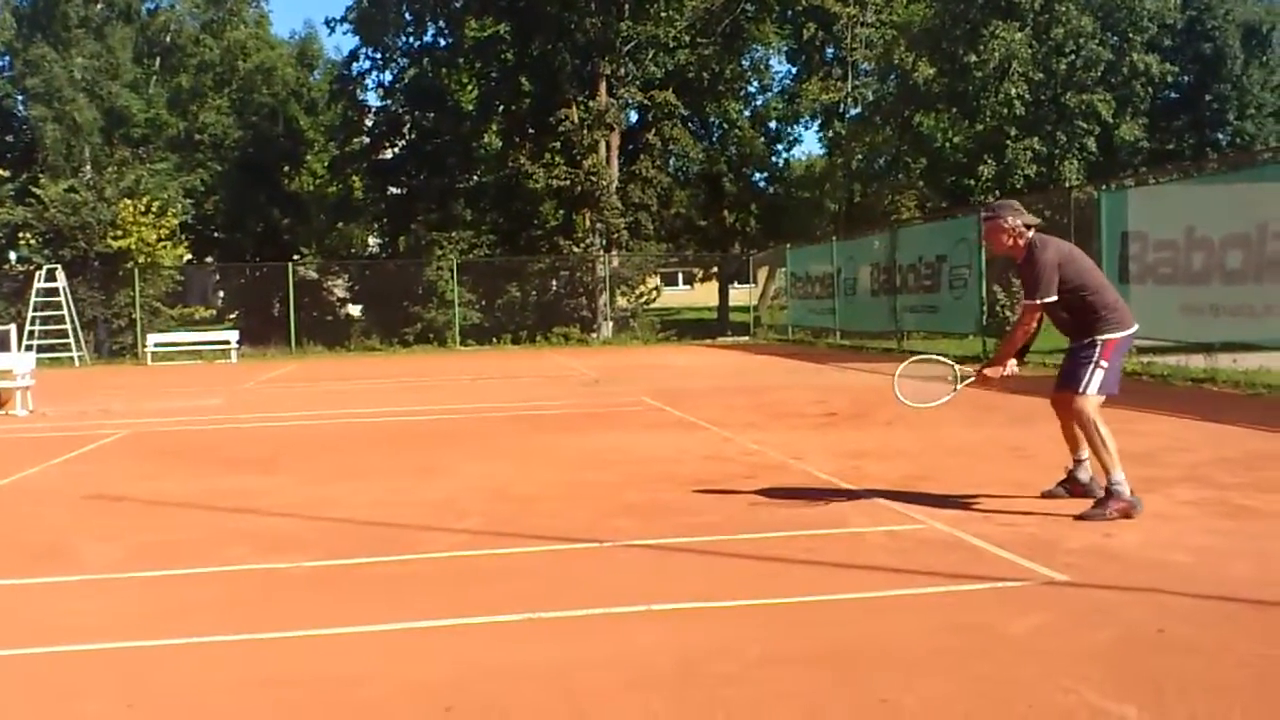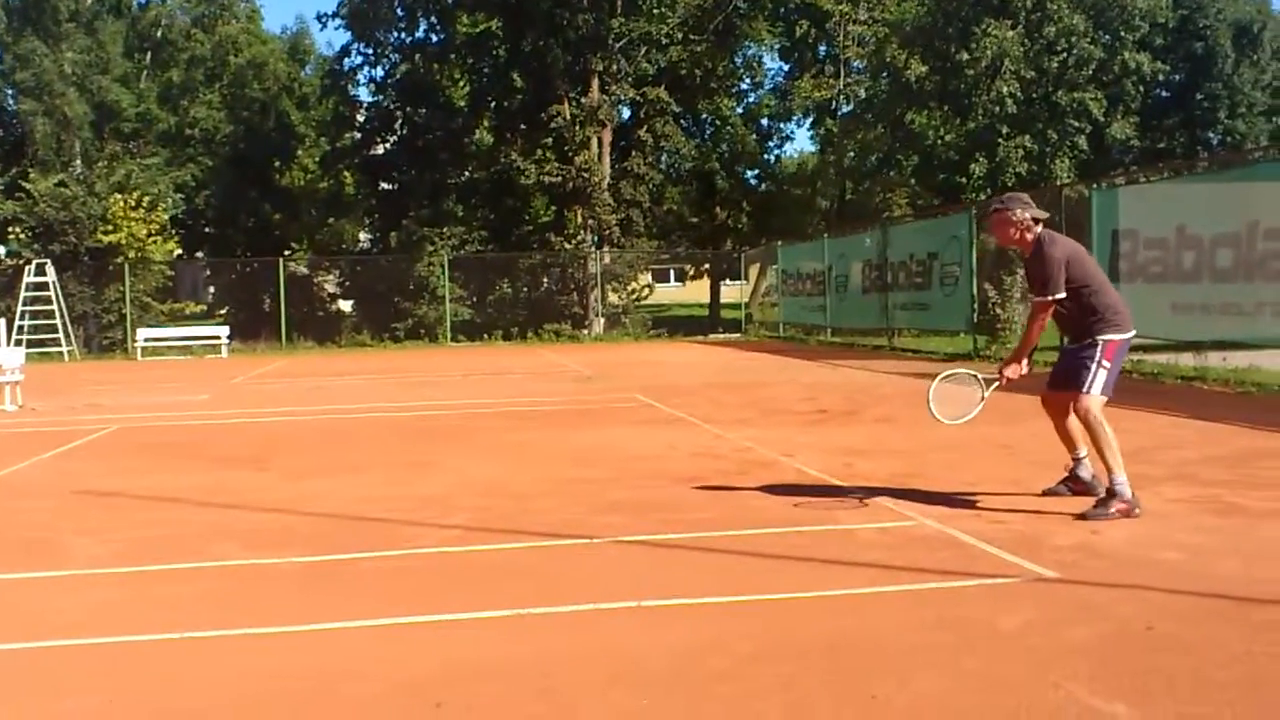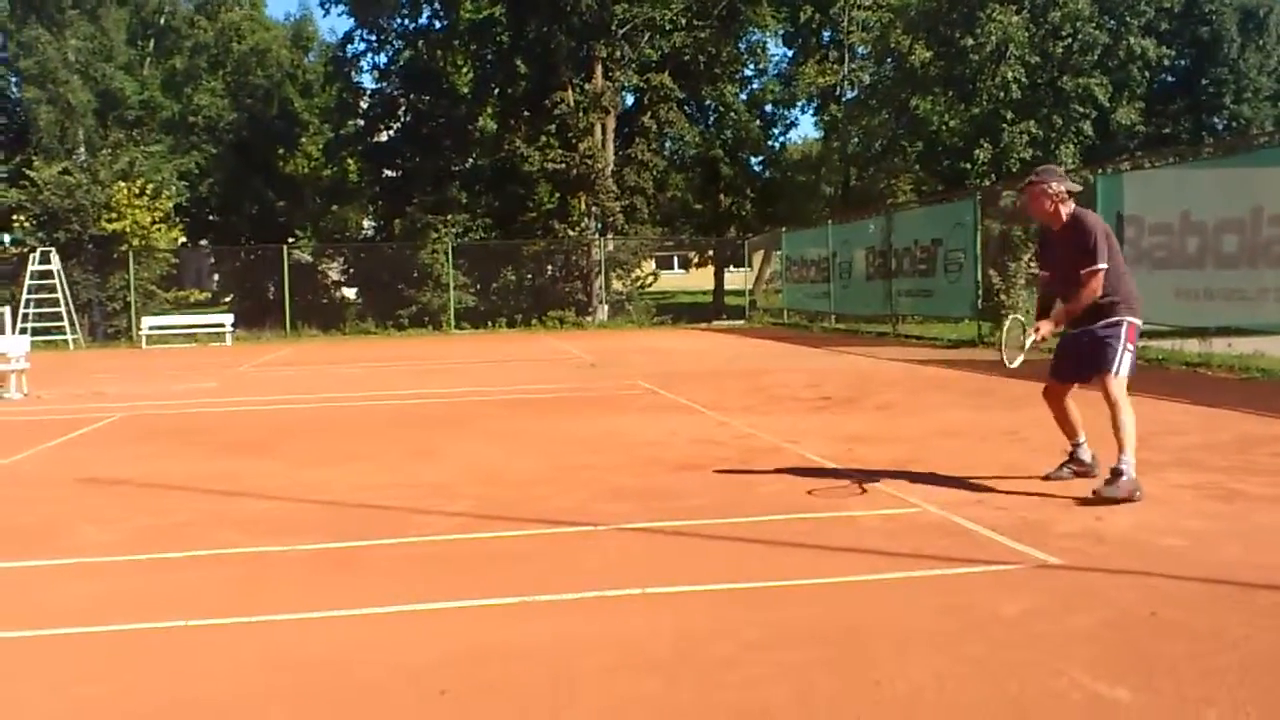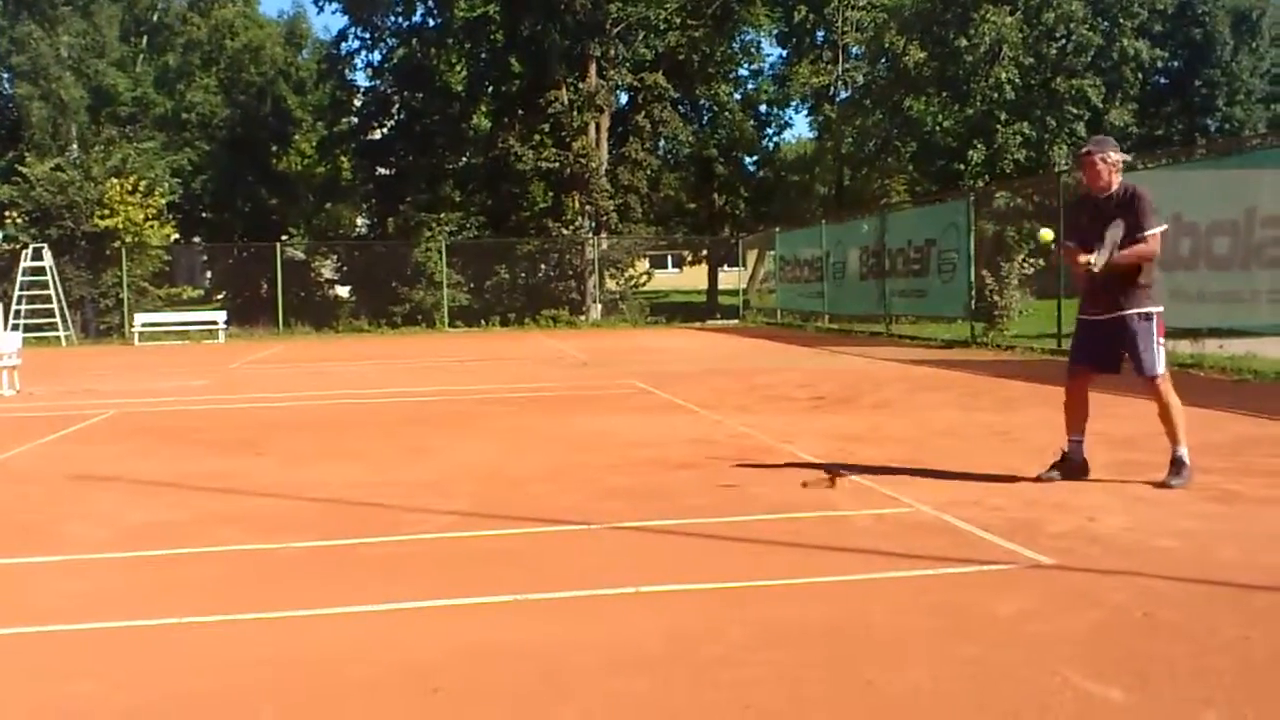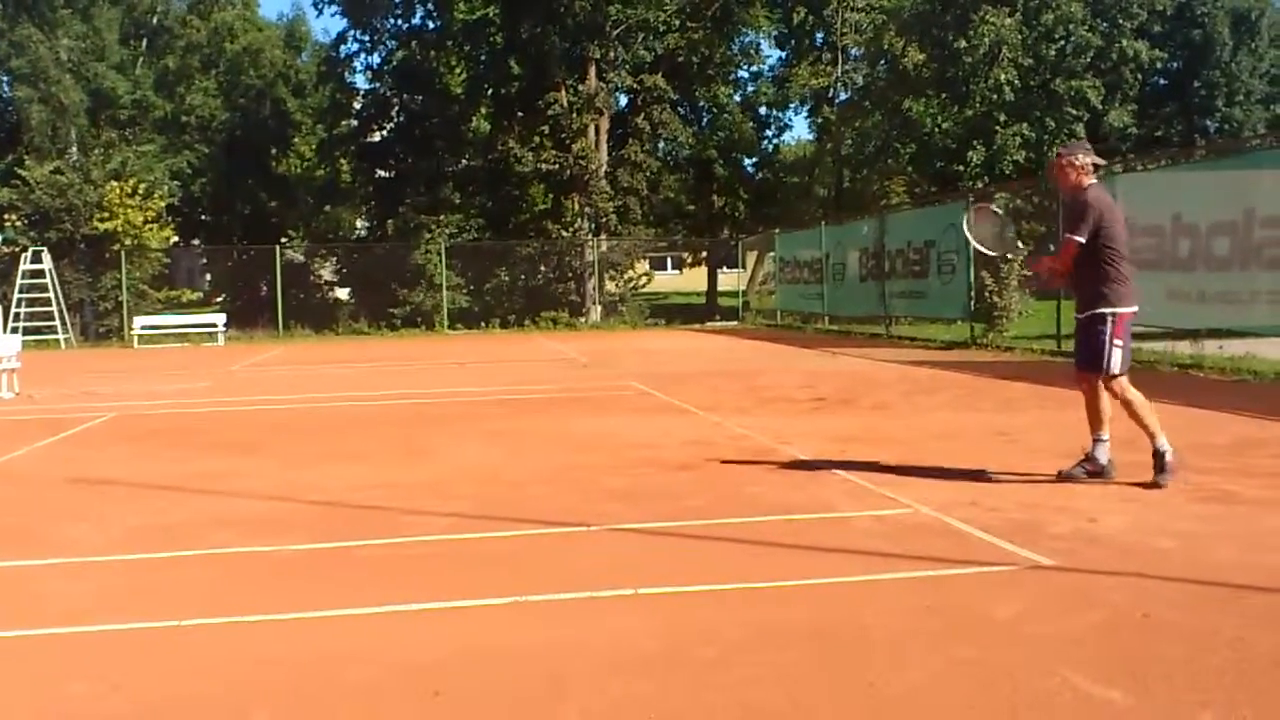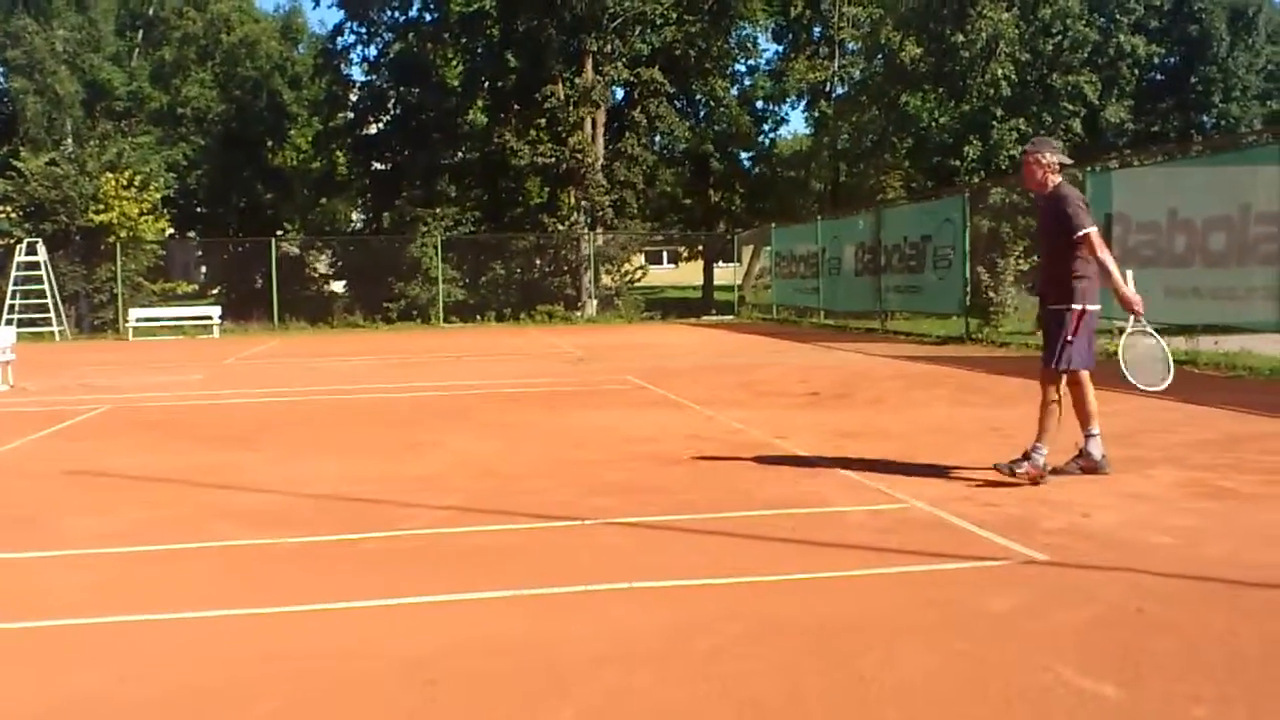
dt=0.5s
person 1, frame 1
left shoulder: (1042, 256)
right shoulder: (1030, 257)
left elbow: (1027, 323)
right elbow: (1032, 320)
left wrist: (996, 362)
right wrist: (1015, 357)
left hip: (1109, 331)
right hip: (1088, 333)
left knee: (1083, 408)
right knee: (1062, 402)
left ankle: (1121, 494)
right ankle: (1081, 477)
person 1, frame 2
left shoulder: (1051, 252)
right shoulder: (1034, 254)
left elbow: (1041, 318)
right elbow: (1038, 314)
left wrist: (1014, 360)
right wrist: (1024, 358)
left hip: (1107, 332)
right hip: (1082, 334)
left knee: (1086, 406)
right knee: (1054, 401)
left ankle: (1122, 495)
right ankle: (1082, 475)
person 1, frame 3
left shoulder: (1088, 226)
right shoulder: (1048, 235)
left elbow: (1094, 287)
right elbow: (1049, 284)
left wrist: (1053, 321)
right wrist: (1043, 321)
left hip: (1114, 316)
right hip: (1079, 324)
left knee: (1111, 388)
right knee: (1054, 391)
left ankle: (1126, 475)
right ankle: (1083, 457)
person 1, frame 4
left shoulder: (1136, 198)
right shoulder: (1079, 207)
left elbow: (1151, 248)
right elbow: (1073, 257)
left wrist: (1105, 259)
right wrist: (1084, 262)
left hip: (1138, 306)
right hip: (1095, 309)
left knee: (1159, 384)
right knee: (1076, 383)
left ankle: (1181, 460)
right ankle: (1075, 457)
person 1, frame 5
left shoulder: (1085, 201)
right shoulder: (1091, 199)
left elbow: (1065, 258)
left wrist: (1047, 268)
right wrist: (1065, 272)
left hip: (1112, 304)
right hip: (1092, 304)
left knee: (1115, 383)
right knee: (1088, 380)
left ankle: (1164, 453)
right ankle: (1099, 456)
person 1, frame 6
left shoulder: (1065, 199)
right shoulder: (1047, 202)
left elbow: (1095, 246)
left wrist: (1121, 288)
right wrist: (1044, 307)
left hip: (1072, 302)
right hip: (1061, 301)
left knee: (1052, 377)
right knee: (1076, 376)
left ankle: (1037, 460)
right ankle: (1093, 452)
